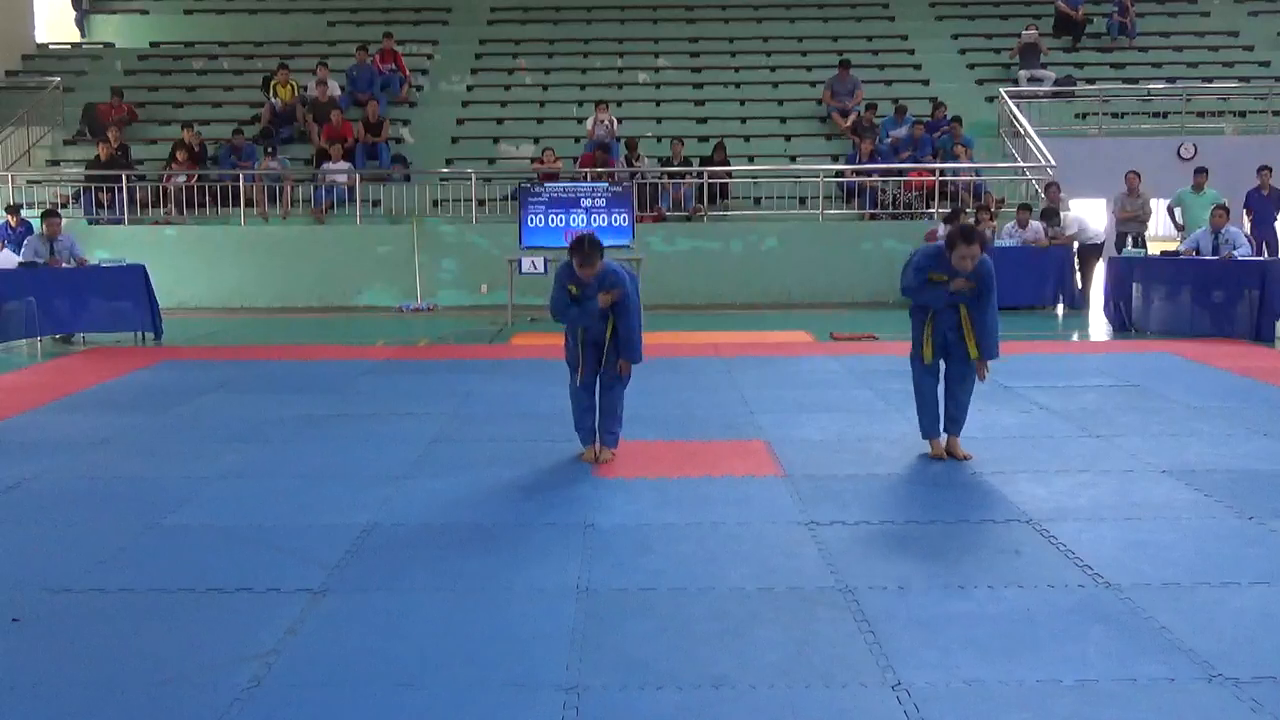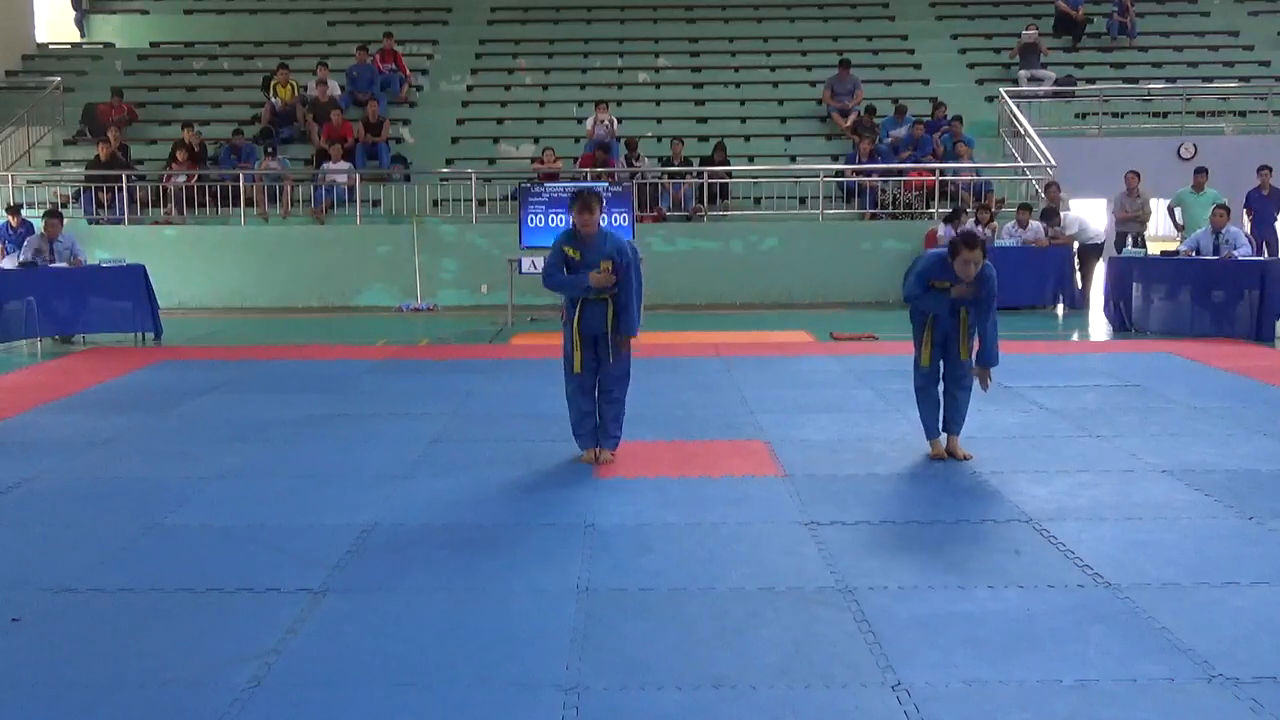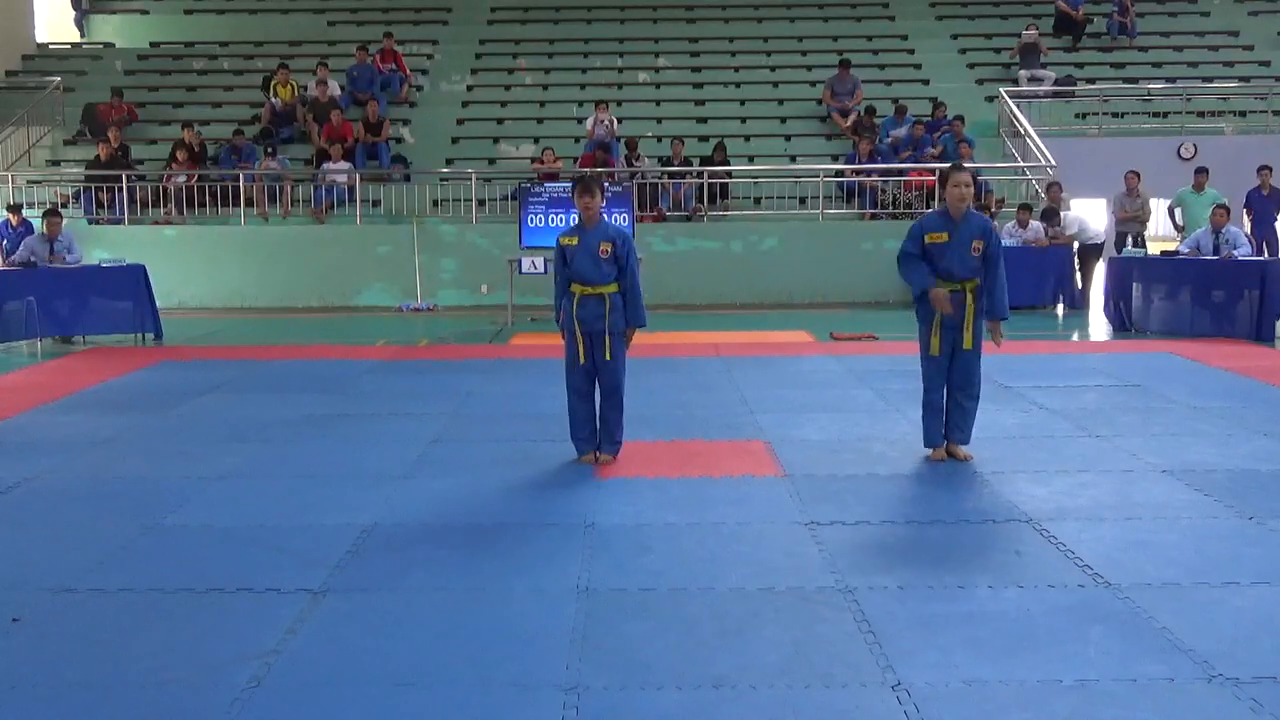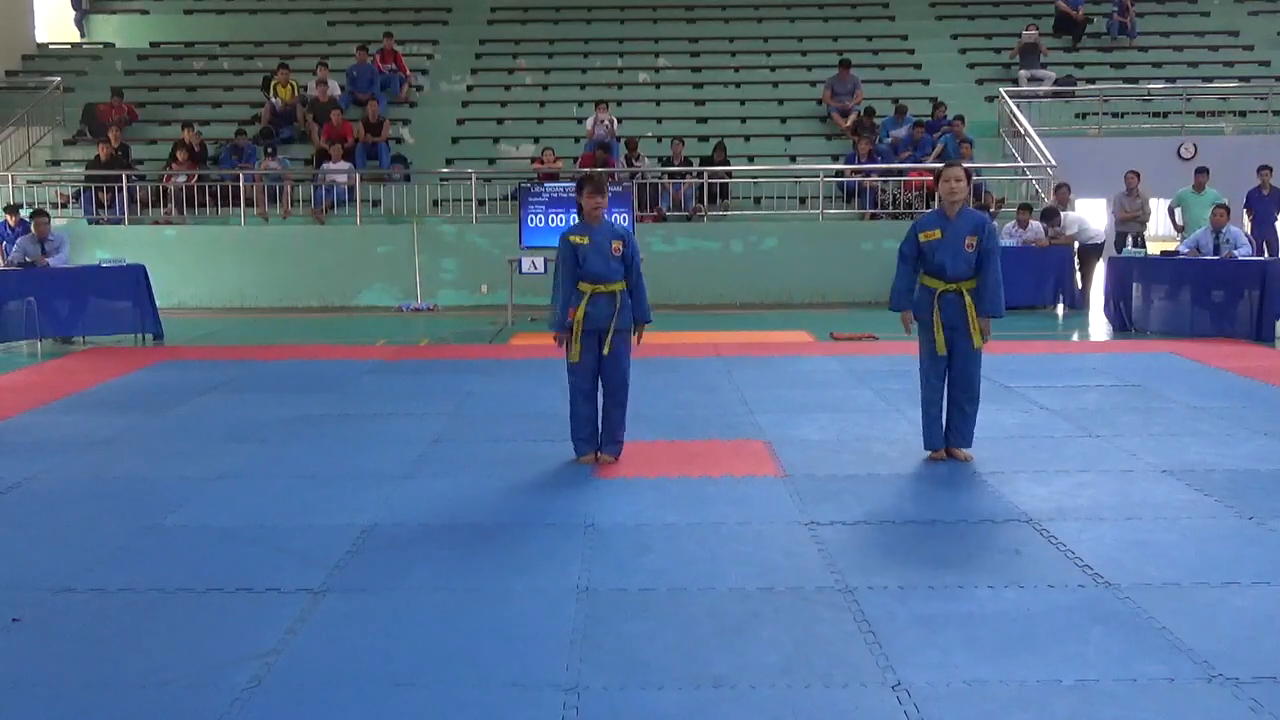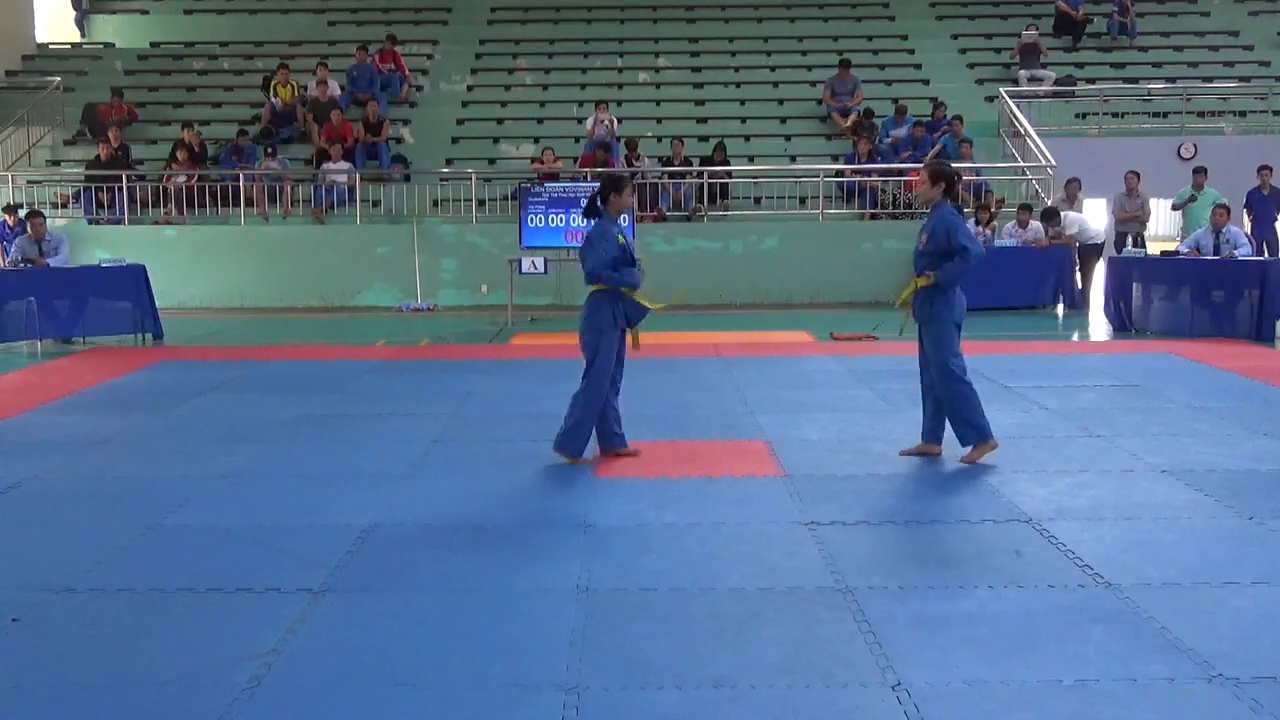
dt=0.4s
person 1, frame 1
left shoulder: (617, 277)
right shoulder: (564, 274)
left elbow: (629, 317)
right elbow: (559, 312)
left wrist: (628, 354)
right wrist: (595, 305)
left hip: (611, 331)
right hip: (579, 330)
left knee: (612, 384)
right knee: (581, 383)
left ankle: (608, 442)
right ankle: (589, 442)
person 1, frame 2
left shoulder: (619, 245)
right shoulder: (564, 242)
left elbow: (630, 289)
right elbow: (550, 278)
left wrist: (627, 330)
right wrist: (586, 281)
left hip: (610, 319)
right hip: (578, 319)
left knee: (613, 382)
right knee: (579, 381)
left ankle: (608, 443)
right ankle: (587, 443)
person 1, frame 3
left shoulder: (618, 236)
right shoulder: (565, 239)
left elbow: (631, 280)
right elbow: (561, 281)
left wrist: (633, 321)
right wrist: (562, 319)
left hip: (610, 314)
right hip: (577, 314)
left knee: (611, 383)
right knee: (579, 383)
left ankle: (609, 445)
right ankle: (585, 446)
person 1, frame 4
left shoulder: (622, 235)
right shoulder: (570, 237)
left elbow: (635, 278)
right elbow: (564, 282)
left wrist: (640, 318)
right wrist: (560, 322)
left hip: (616, 313)
right hip: (582, 314)
left knee: (617, 383)
right knee: (582, 383)
left ankle: (611, 446)
right ankle: (585, 447)
person 1, frame 5
left shoulder: (613, 228)
right shoulder: (604, 231)
right elbow: (598, 269)
left wrist: (634, 276)
right wrist: (632, 280)
left hip: (612, 313)
right hip: (604, 312)
left knee: (609, 381)
right knee: (597, 381)
left ankle: (612, 442)
right ankle: (569, 445)
person 2, frame 1
left shoulder: (984, 267)
right shoulder: (927, 257)
left elbow: (986, 310)
right elbow: (909, 289)
left wrist: (985, 351)
right wrist: (946, 290)
left hip: (962, 314)
right hip: (928, 314)
left knee: (962, 375)
right knee: (925, 374)
left ankle: (953, 437)
right ankle: (934, 438)
person 2, frame 2
left shoulder: (987, 275)
right shoulder: (930, 263)
left elbow: (986, 320)
right elbow: (912, 297)
left wrist: (984, 362)
right wrist: (949, 295)
left hip: (961, 317)
right hip: (928, 316)
left knee: (960, 375)
right knee: (927, 374)
left ankle: (953, 438)
right ankle: (934, 439)
person 2, frame 3
left shoulder: (984, 227)
right shoulder: (926, 225)
left elbow: (994, 272)
right elbow: (907, 260)
left wrist: (995, 315)
right wrist: (930, 290)
left hip: (969, 307)
right hip: (934, 306)
left knee: (967, 379)
right knee: (933, 377)
left ankle: (955, 441)
right ankle: (936, 443)
person 2, frame 4
left shoulder: (981, 224)
right shoulder: (923, 224)
left elbow: (990, 270)
right elbow: (907, 265)
left wrist: (987, 313)
right wrist: (904, 305)
left hip: (967, 308)
right hip: (932, 306)
left knee: (966, 380)
right knee: (932, 379)
left ankle: (956, 442)
right ankle: (936, 444)
person 2, frame 5
left shoulder: (946, 219)
right shoulder: (936, 217)
left elbow: (971, 253)
left wrist: (940, 276)
right wrist: (924, 272)
left hip: (940, 304)
right hip: (930, 304)
left knee: (949, 373)
right knee: (931, 376)
left ankle: (982, 438)
right ankle: (932, 440)
